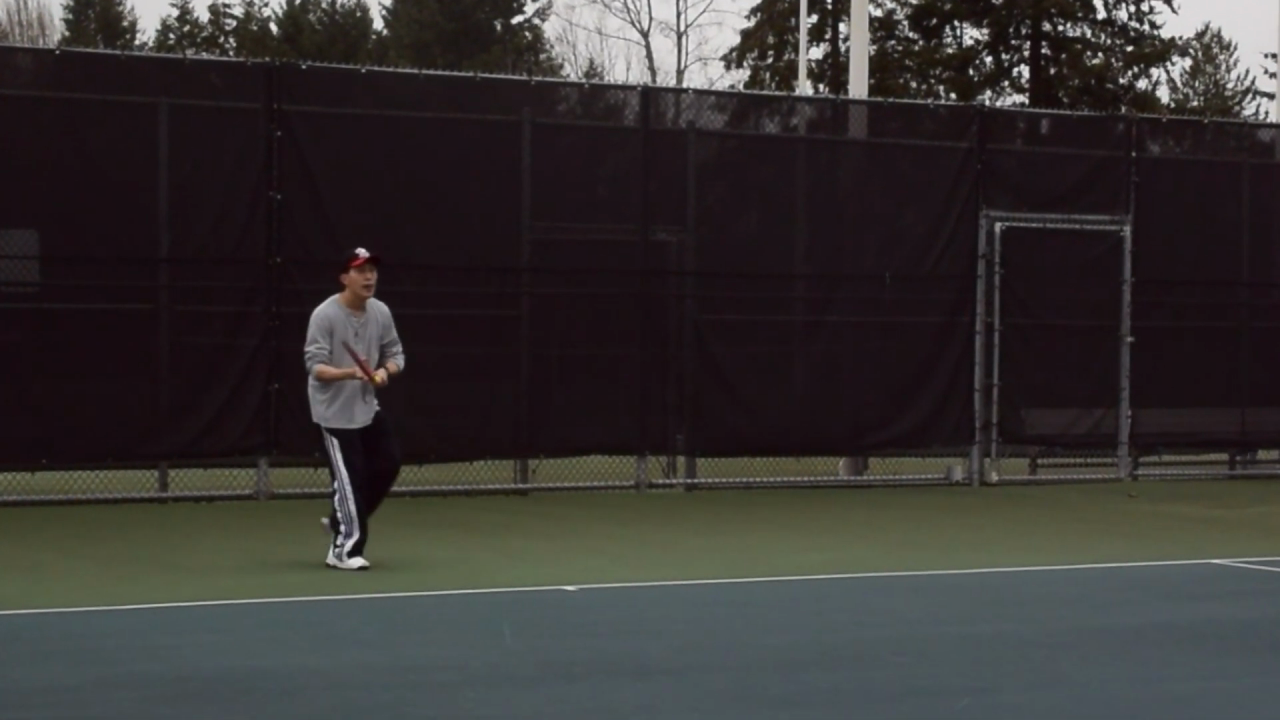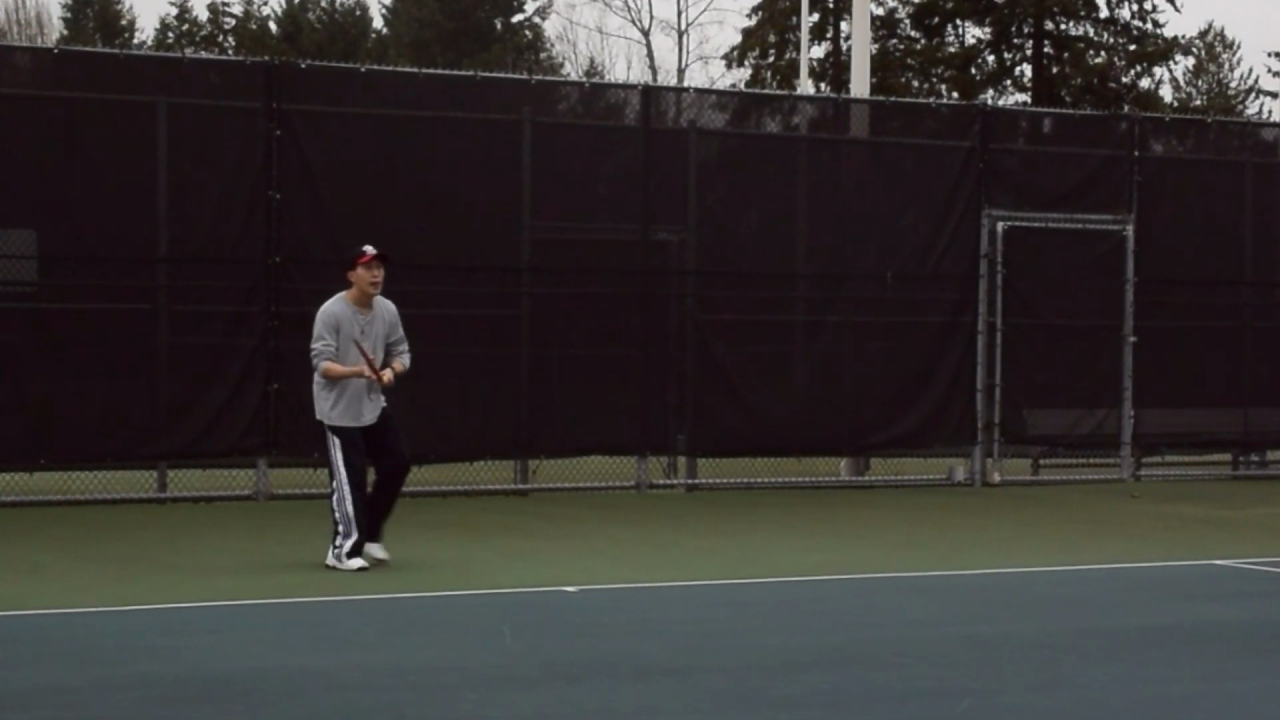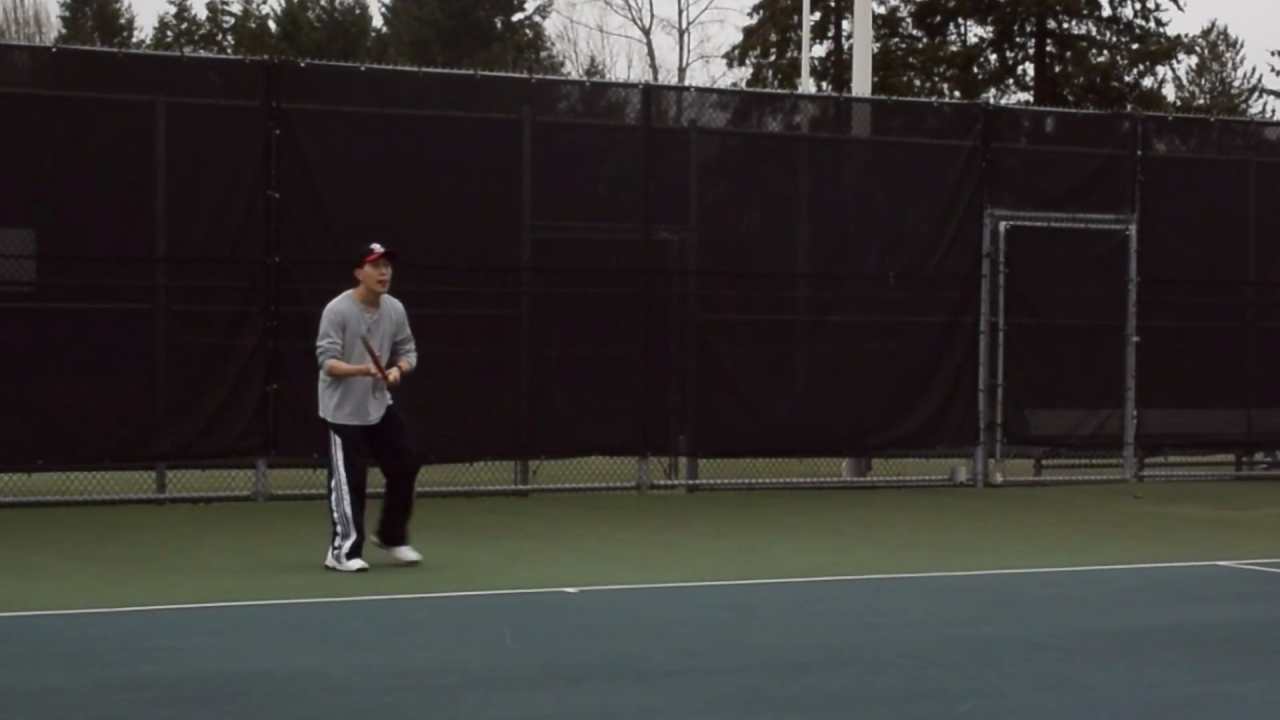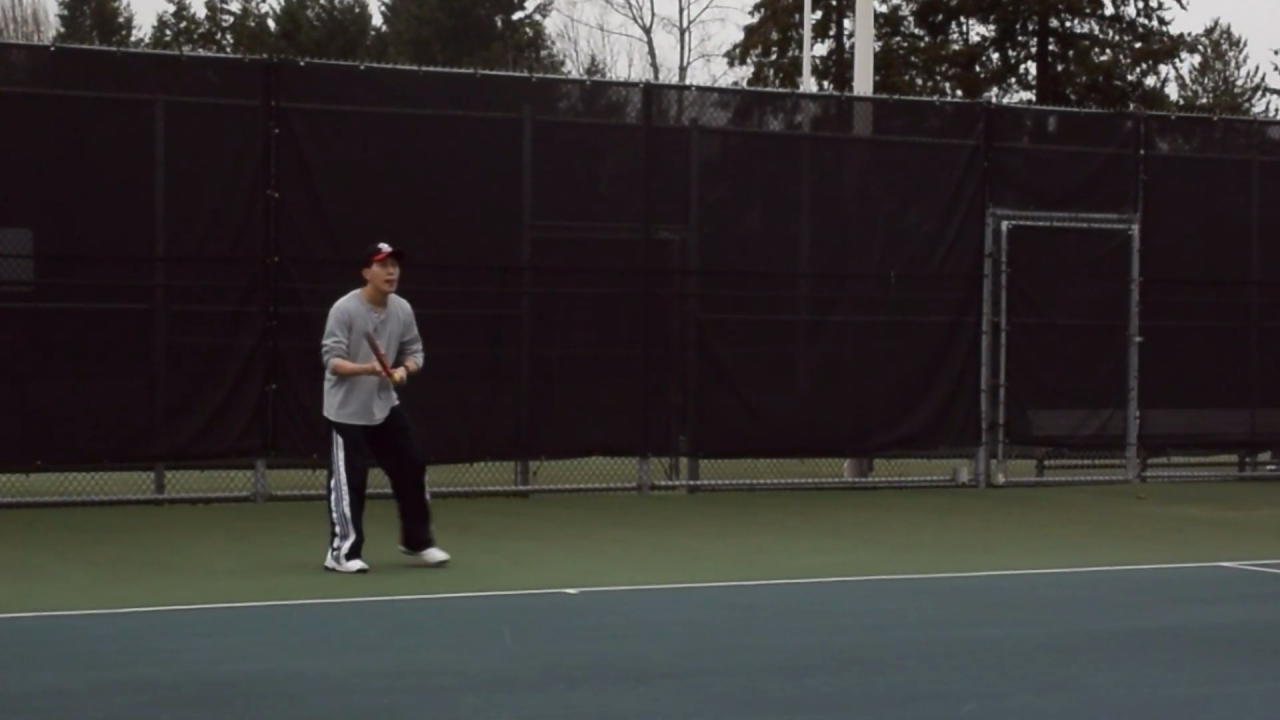
dt=0.1s
person 1, frame 1
left shoulder: (381, 312)
right shoulder: (324, 315)
left elbow: (395, 354)
right elbow: (315, 366)
left wrist: (385, 370)
right wrist: (349, 373)
left hip: (368, 407)
right hip: (334, 412)
left knee: (388, 466)
right knee: (349, 478)
left ankle: (340, 522)
right ankle: (344, 549)
person 1, frame 2
left shoulder: (388, 310)
right shoulder: (331, 312)
left elbow: (401, 353)
right elbow: (321, 363)
left wrist: (391, 370)
right wrist: (356, 371)
left hip: (374, 405)
right hip: (339, 410)
left knee: (398, 463)
right knee: (350, 478)
left ankle: (369, 533)
right ankle: (344, 550)
person 1, frame 3
left shoulder: (395, 309)
right shoulder: (337, 310)
left elbow: (408, 352)
right elbow: (326, 361)
left wrist: (397, 369)
right wrist: (361, 369)
left hip: (380, 404)
right hip: (343, 409)
left knee: (405, 464)
right knee: (350, 479)
left ankle: (391, 537)
right ankle: (344, 552)
person 1, frame 4
left shoulder: (403, 309)
right shoulder: (344, 309)
left elbow: (415, 352)
right elbow: (332, 360)
left wrist: (404, 369)
right wrist: (367, 368)
left hip: (386, 405)
right hip: (348, 409)
left knee: (412, 466)
right knee: (349, 479)
left ankle: (418, 542)
right ankle: (342, 553)
